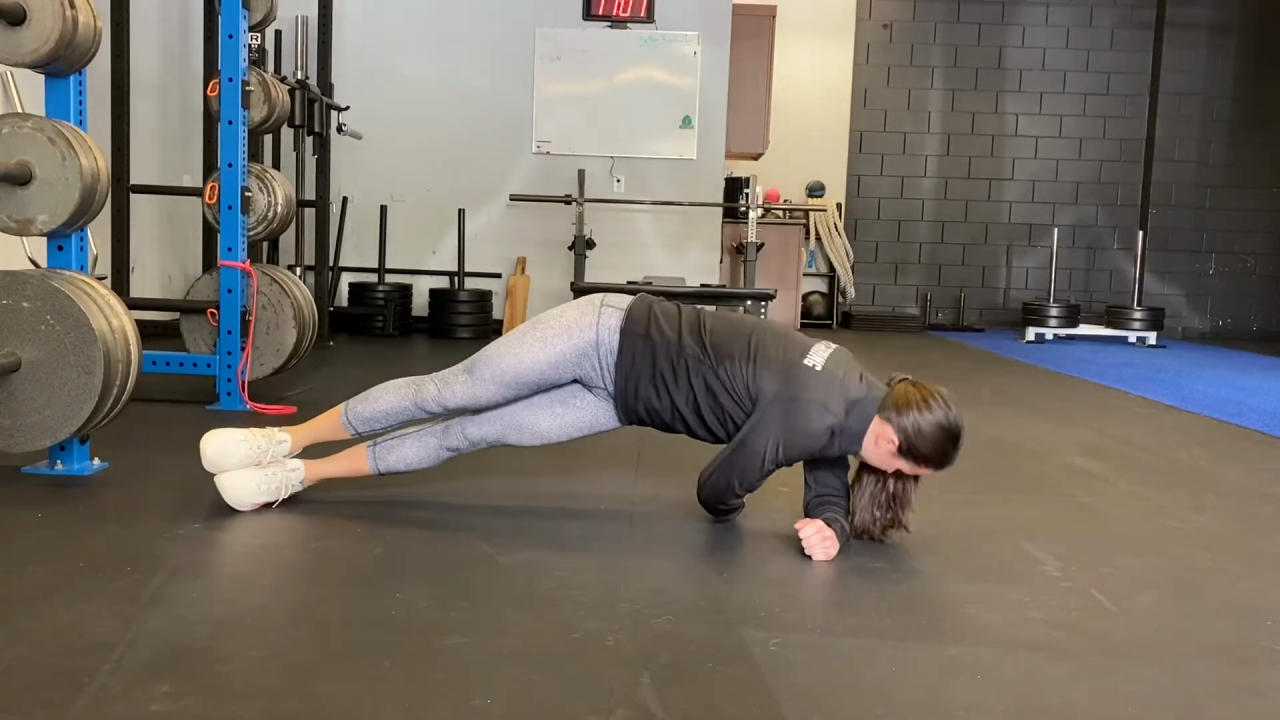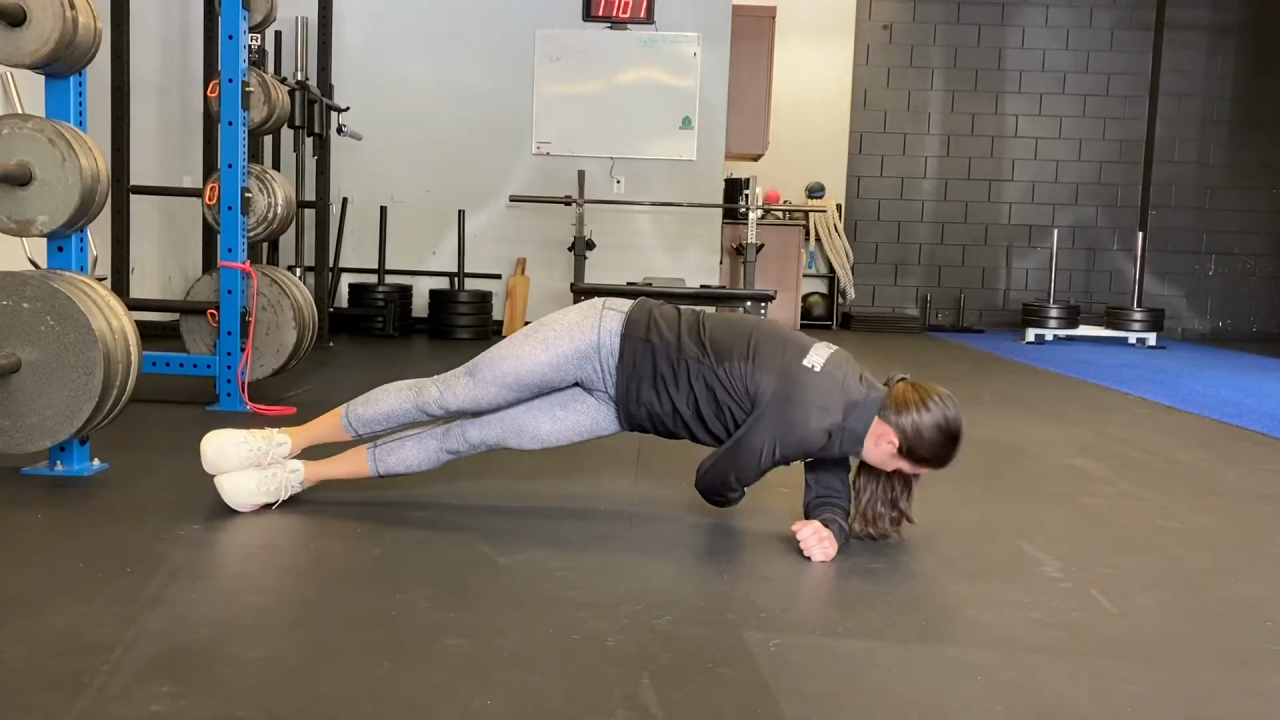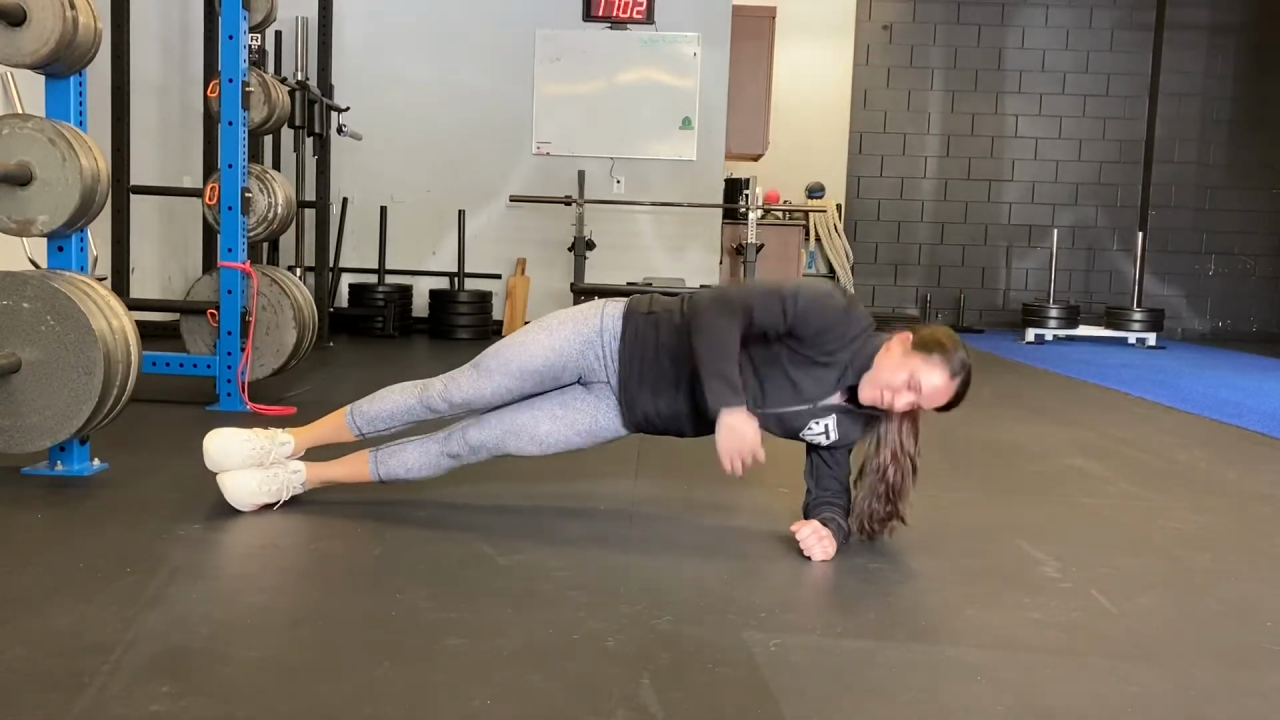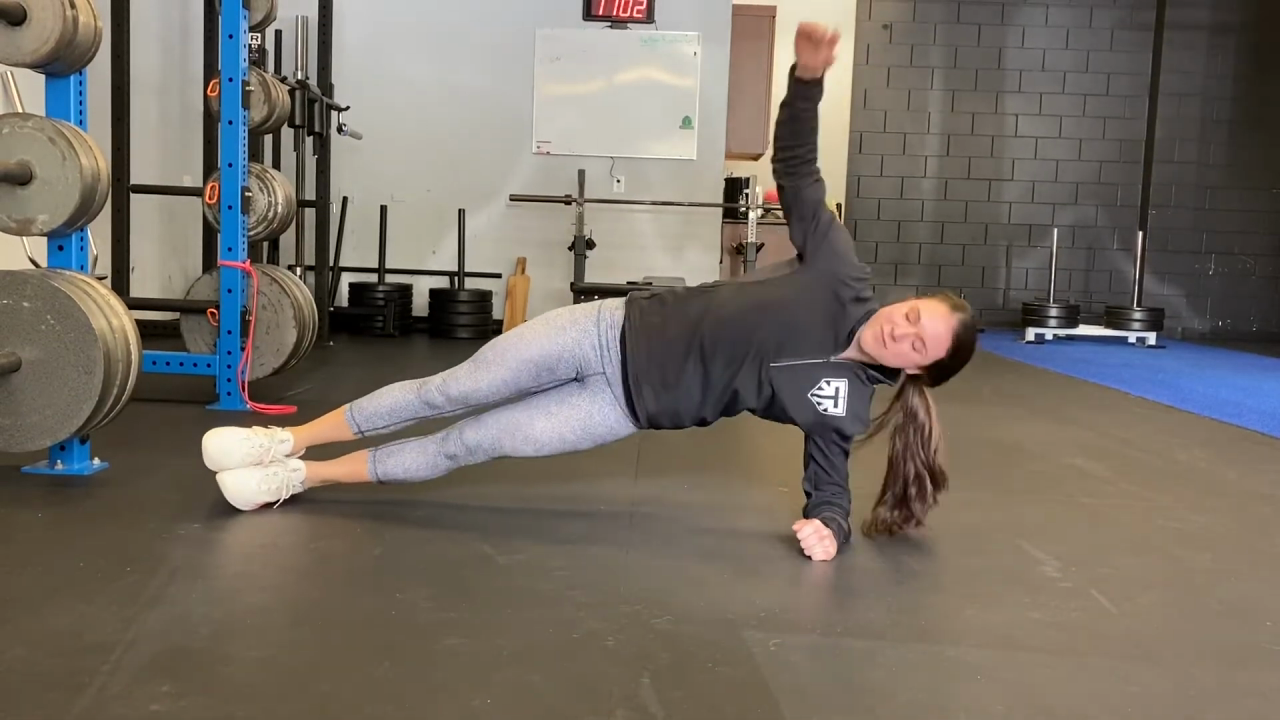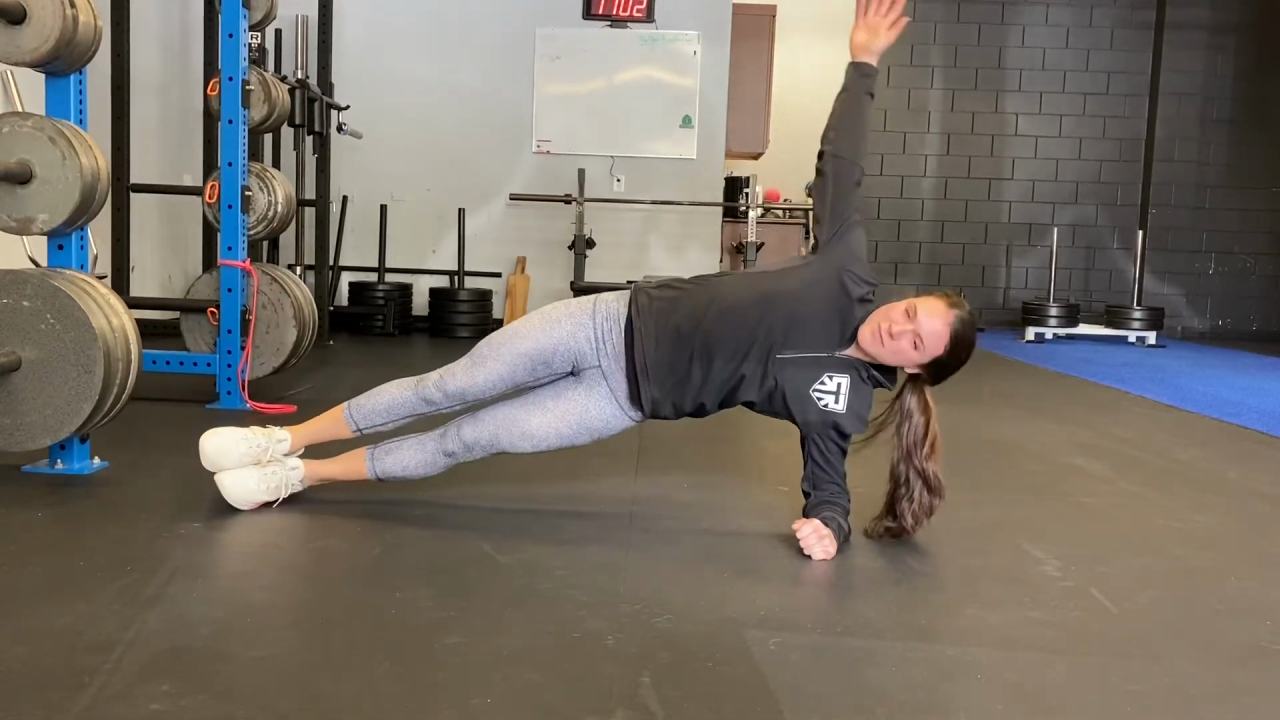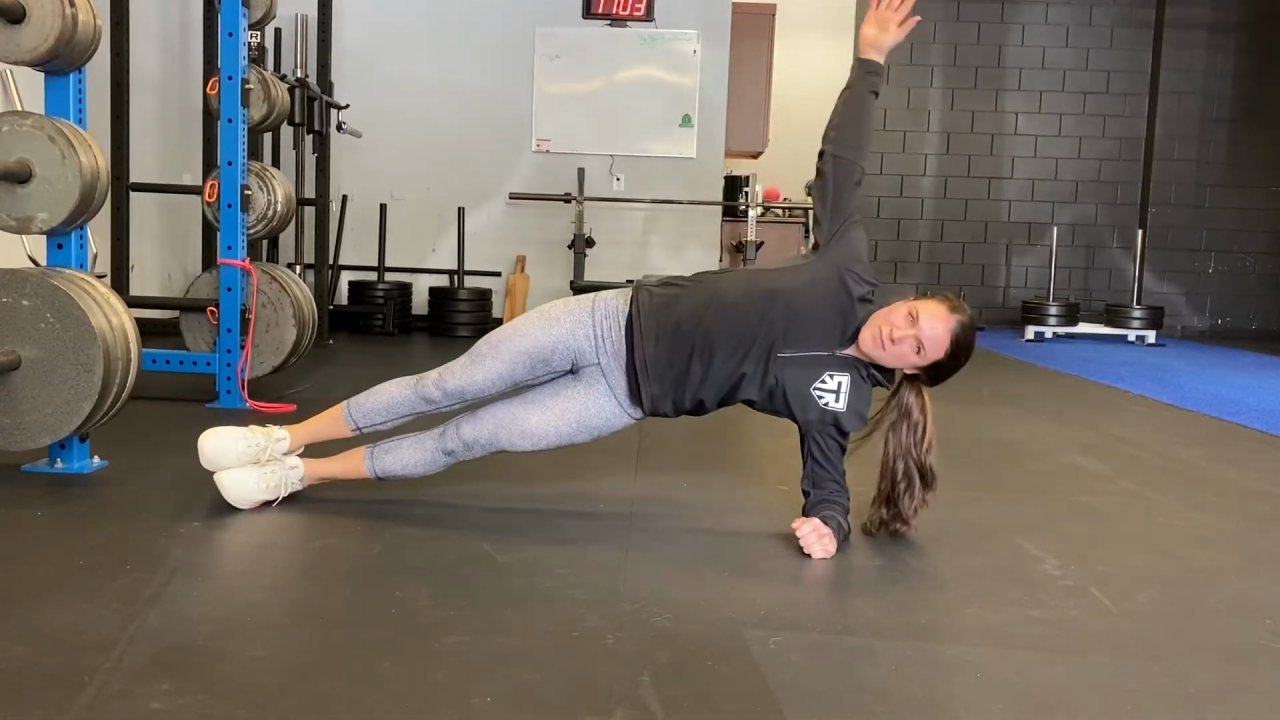
dt=0.4s
person 1, frame 1
left shoulder: (850, 401)
right shoulder: (814, 409)
left elbow: (827, 478)
right elbow: (719, 493)
left wrist: (830, 526)
right wrist: (732, 513)
left hip: (616, 402)
right hip: (611, 337)
left knee: (467, 434)
right knee: (445, 393)
left ankle: (299, 475)
right ankle: (284, 439)
person 1, frame 2
left shoulder: (850, 409)
right shoulder: (816, 405)
left elbow: (828, 481)
right elbow: (716, 479)
left wrist: (826, 525)
right wrist: (736, 491)
left hip: (620, 408)
right hip: (611, 341)
left knee: (469, 437)
right knee: (446, 396)
left ankle: (300, 475)
right ankle: (285, 439)
person 1, frame 3
left shoulder: (846, 425)
right shoulder: (841, 321)
left elbow: (829, 479)
right elbow: (717, 305)
left wrist: (823, 525)
right wrist: (729, 407)
left hip: (630, 414)
right hip: (615, 339)
left knee: (469, 450)
right knee: (446, 395)
left ankle: (301, 487)
right ankle: (286, 444)
person 1, frame 4
left shoulder: (844, 406)
right shoulder: (842, 281)
left elbow: (827, 480)
right elbow: (794, 173)
left wrist: (825, 525)
right wrist: (808, 75)
left hip: (630, 407)
right hip: (614, 332)
left knee: (467, 447)
right knee: (445, 394)
left ankle: (298, 479)
right ankle: (284, 441)
person 1, frame 5
left shoulder: (841, 402)
right shoulder: (849, 278)
left elbow: (826, 475)
right elbow: (838, 164)
left wrist: (826, 525)
right wrist: (861, 65)
left hip: (627, 395)
right hip: (612, 322)
left knee: (467, 440)
right knee: (445, 388)
left ankle: (297, 477)
right ankle: (283, 439)
person 1, frame 6
left shoulder: (841, 399)
right shoulder: (849, 276)
left elbow: (825, 473)
right elbow: (841, 160)
left wrist: (826, 523)
left hip: (629, 395)
right hip: (614, 320)
left knee: (465, 440)
right knee: (443, 389)
left ankle: (296, 477)
right ankle: (280, 439)
